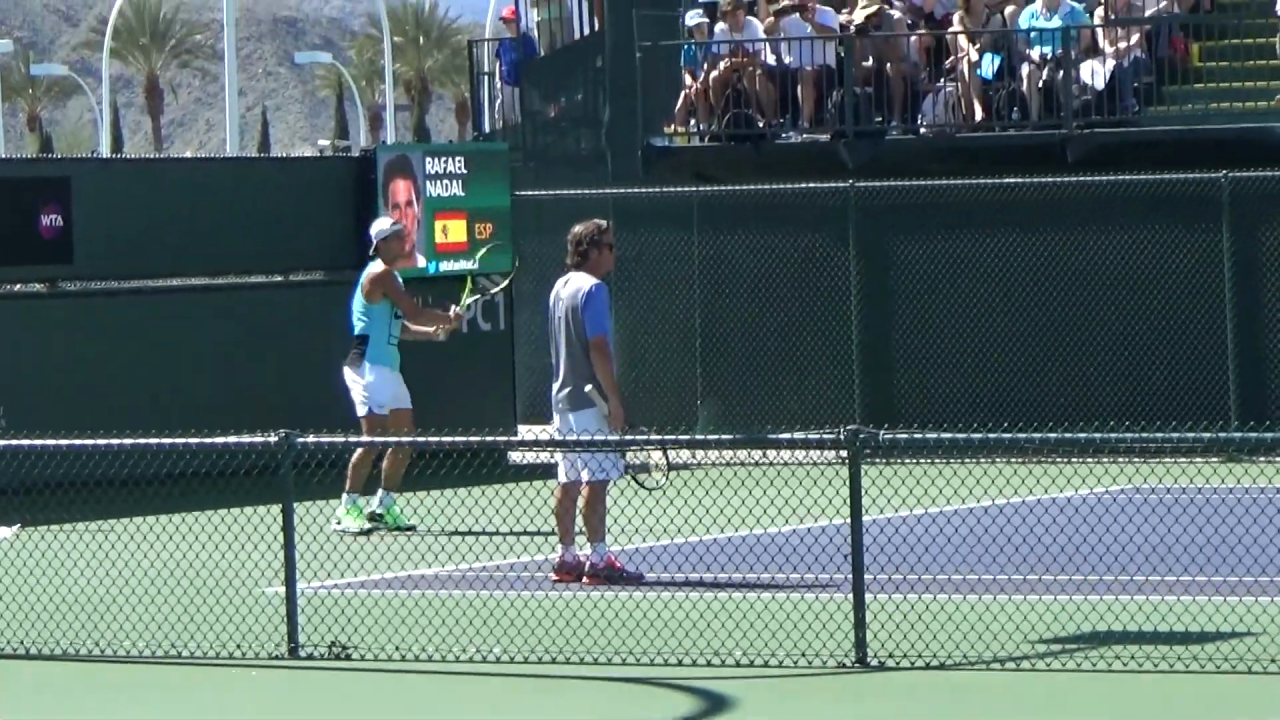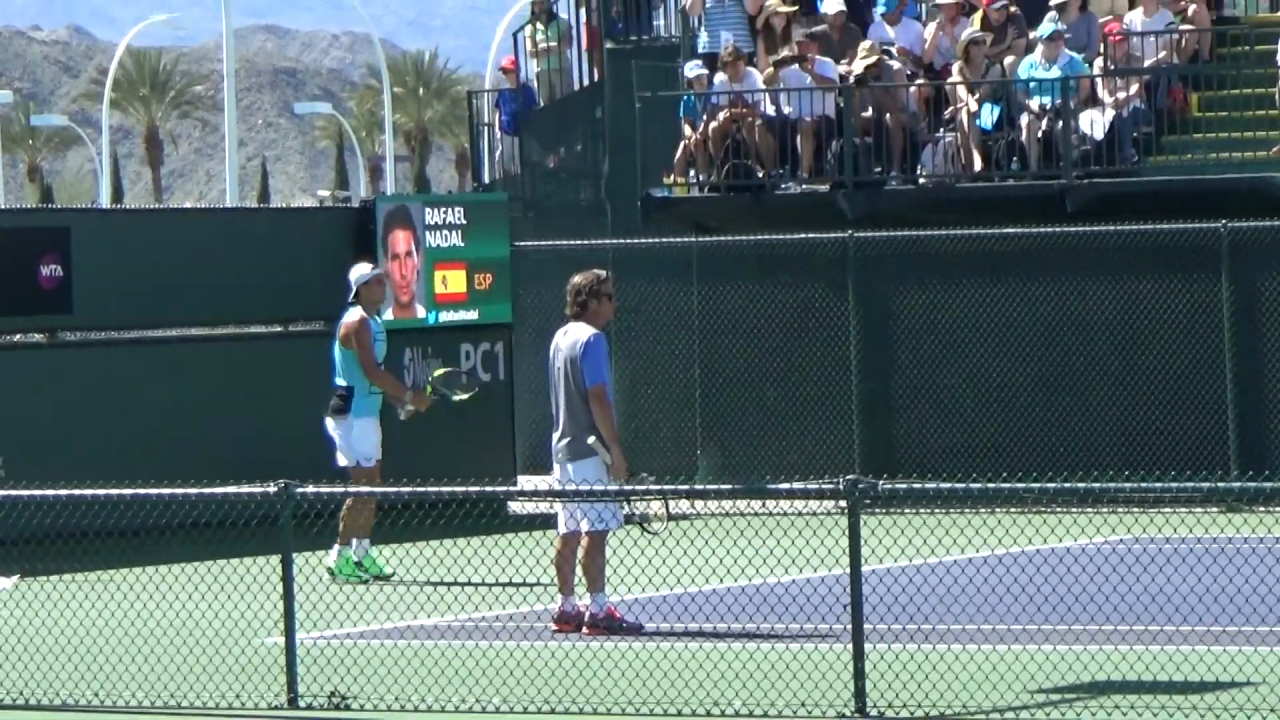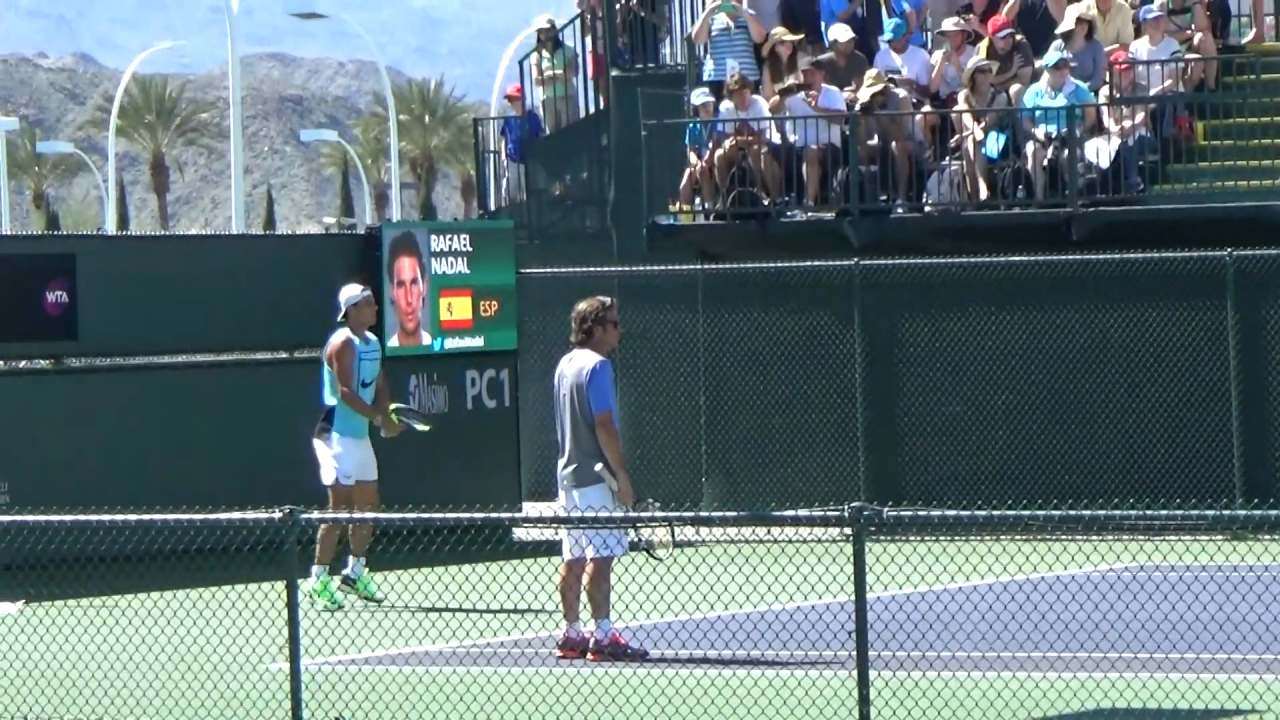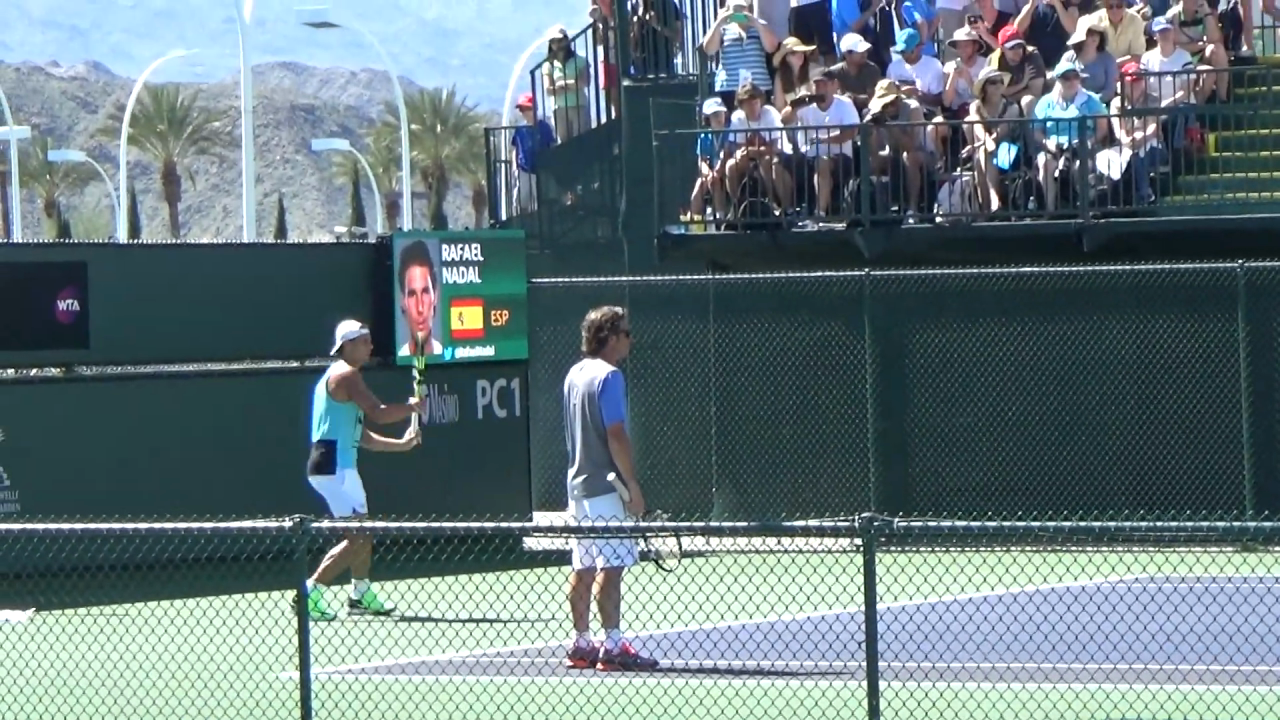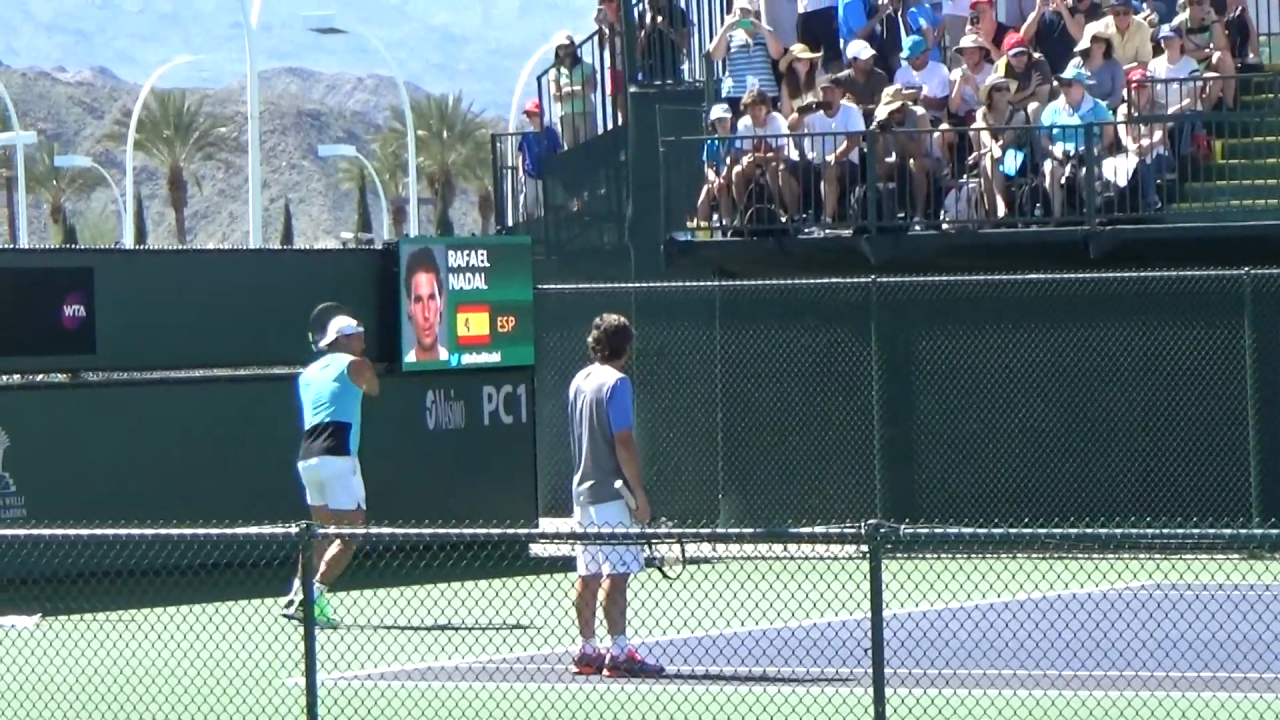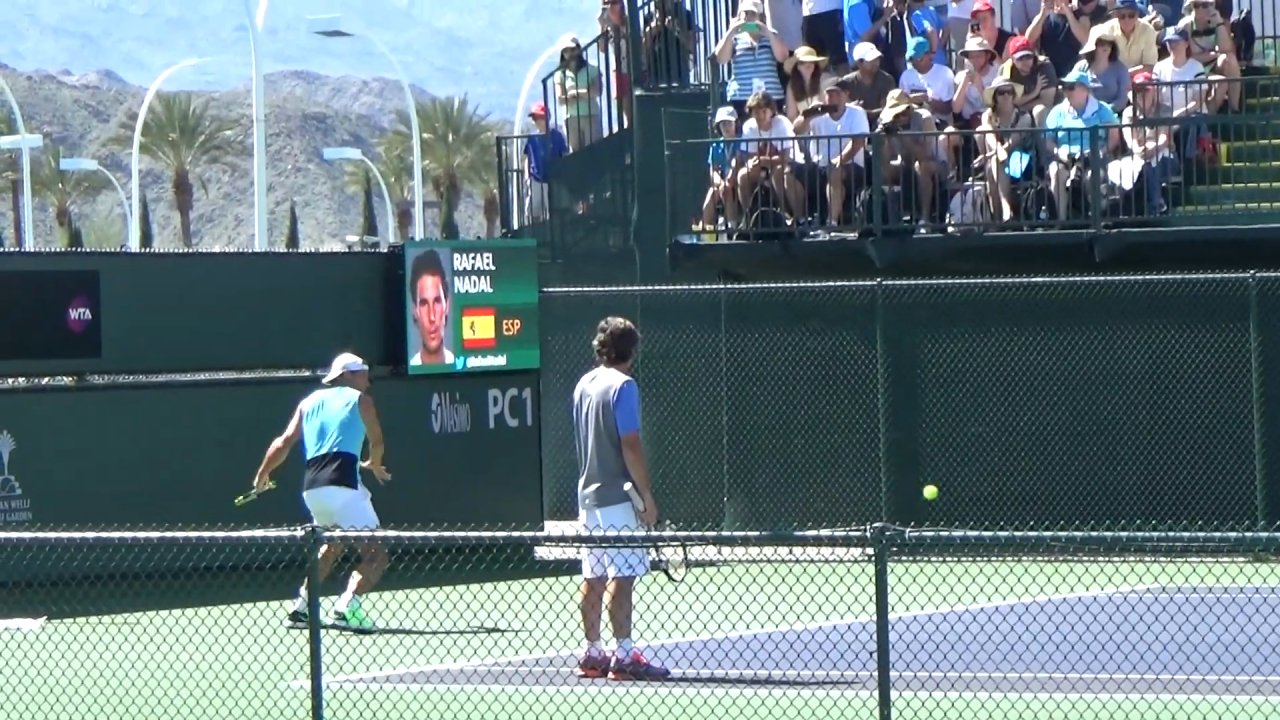
dt=0.3s
person 1, frame 1
left shoulder: (560, 287)
right shoulder: (593, 289)
right elbow: (598, 350)
right wrist: (614, 400)
left hip: (564, 398)
right hip: (590, 402)
left knee: (568, 481)
right knee: (596, 480)
left ankle: (567, 559)
right ankle: (598, 561)
person 1, frame 2
left shoulder: (560, 337)
right shoulder: (592, 339)
right elbow: (597, 399)
right wrist: (615, 449)
left hip: (564, 447)
right hip: (590, 451)
left knee: (568, 531)
right knee: (595, 530)
left ankle: (567, 609)
right ankle: (598, 611)
person 1, frame 3
left shoulder: (565, 364)
right shoulder: (597, 366)
right elbow: (604, 426)
right wrist: (622, 475)
left hip: (569, 474)
right hip: (595, 478)
left knee: (573, 558)
right knee: (600, 557)
left ankle: (571, 635)
right ankle: (603, 637)
person 1, frame 4
left shoulder: (574, 374)
right shoulder: (609, 376)
right elbow: (616, 436)
right wrist: (633, 485)
left hip: (579, 483)
right hip: (605, 487)
left knee: (583, 567)
right knee: (611, 567)
left ankle: (582, 645)
right ankle: (613, 648)
person 1, frame 5
left shoulder: (579, 381)
right shoulder: (616, 382)
right elbow: (623, 443)
right wrist: (639, 492)
left hip: (584, 489)
right hip: (611, 493)
left knee: (588, 574)
right knee: (617, 574)
left ankle: (587, 651)
right ankle: (619, 654)
person 1, frame 6
left shoulder: (584, 384)
right shoulder: (623, 385)
right elbow: (630, 445)
right wrist: (646, 495)
left hip: (590, 492)
right hip: (618, 496)
left knee: (594, 576)
right knee: (622, 577)
left ankle: (593, 654)
right ankle: (625, 657)
person 2, frame 1
left shoulder: (386, 275)
right shoulder: (381, 274)
left elbow: (398, 326)
right elbow: (416, 312)
left wrist: (434, 331)
right wrist: (448, 317)
left hip: (387, 368)
right hip: (368, 367)
left knee: (404, 439)
right knee: (374, 438)
left ankle: (383, 507)
right ankle: (347, 510)
person 2, frame 2
left shoulder: (375, 323)
right shoulder: (356, 322)
left elbow: (381, 372)
right elbow: (370, 371)
left wrist: (405, 400)
right wrist: (409, 395)
left hip: (368, 415)
right hip: (350, 415)
left knee: (369, 487)
right knee: (362, 487)
left ankle: (360, 551)
right ankle: (341, 558)
person 2, frame 3
left shoulder: (373, 343)
right shoulder: (342, 343)
left elbow: (380, 389)
right elbow: (345, 392)
left wrist: (385, 419)
right wrist: (380, 418)
left hip: (360, 436)
right hip: (337, 435)
left knee: (368, 506)
right knee: (340, 505)
left ankle: (355, 574)
right ankle: (319, 581)
person 2, frame 4
left shoulder: (344, 377)
right shoulder: (345, 376)
left elbow: (359, 435)
right elbow: (379, 414)
left wrist: (401, 444)
right wrist: (412, 407)
left hip: (334, 468)
right hip: (331, 469)
left knee: (360, 532)
right knee: (358, 536)
left ankle: (361, 594)
right ankle: (310, 592)
person 2, frame 5
left shoulder: (309, 372)
right shoulder: (356, 364)
right elbow: (373, 388)
left hip: (309, 457)
right hip: (336, 457)
left knee: (323, 528)
left ankle: (299, 597)
right ankle: (314, 596)
person 2, frame 6
left shoulder: (309, 403)
right shoulder: (362, 401)
left elbow: (283, 443)
right elbow: (377, 443)
left wrist: (261, 478)
right wrist: (375, 465)
left hip: (313, 488)
right hip: (342, 487)
left knee: (335, 544)
right knee: (376, 554)
left ankle: (301, 606)
right ankle: (348, 608)
